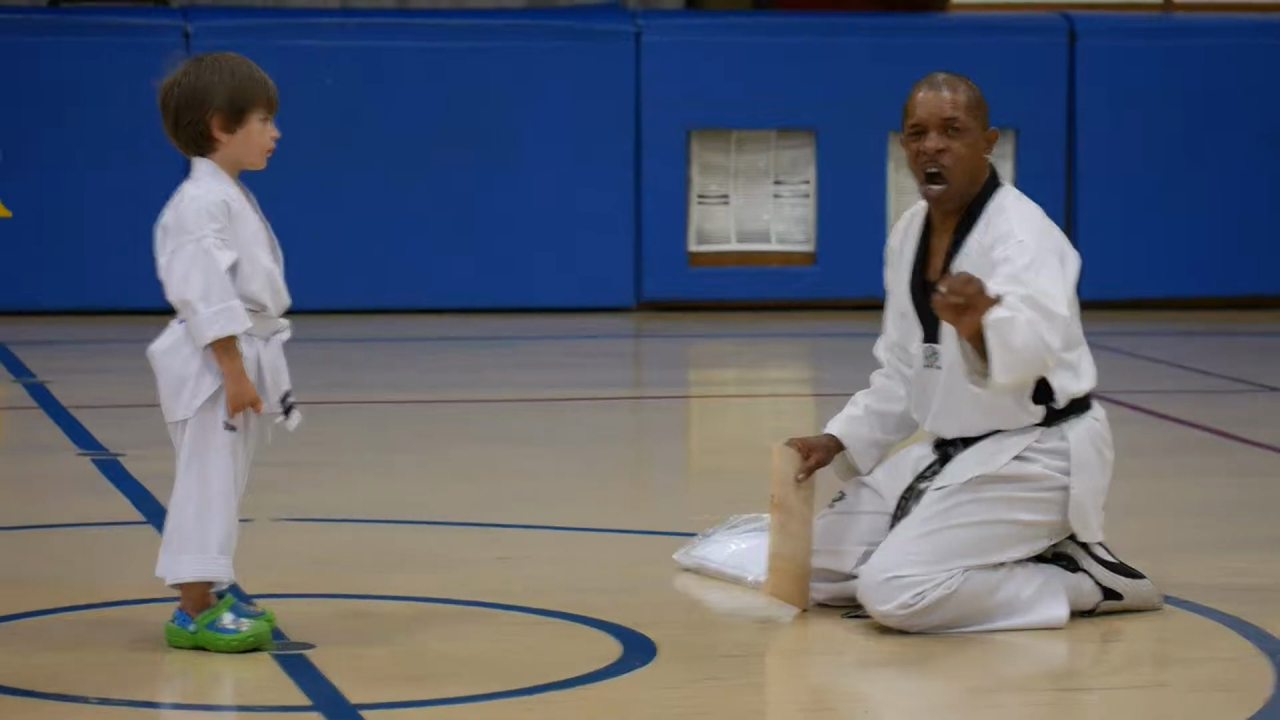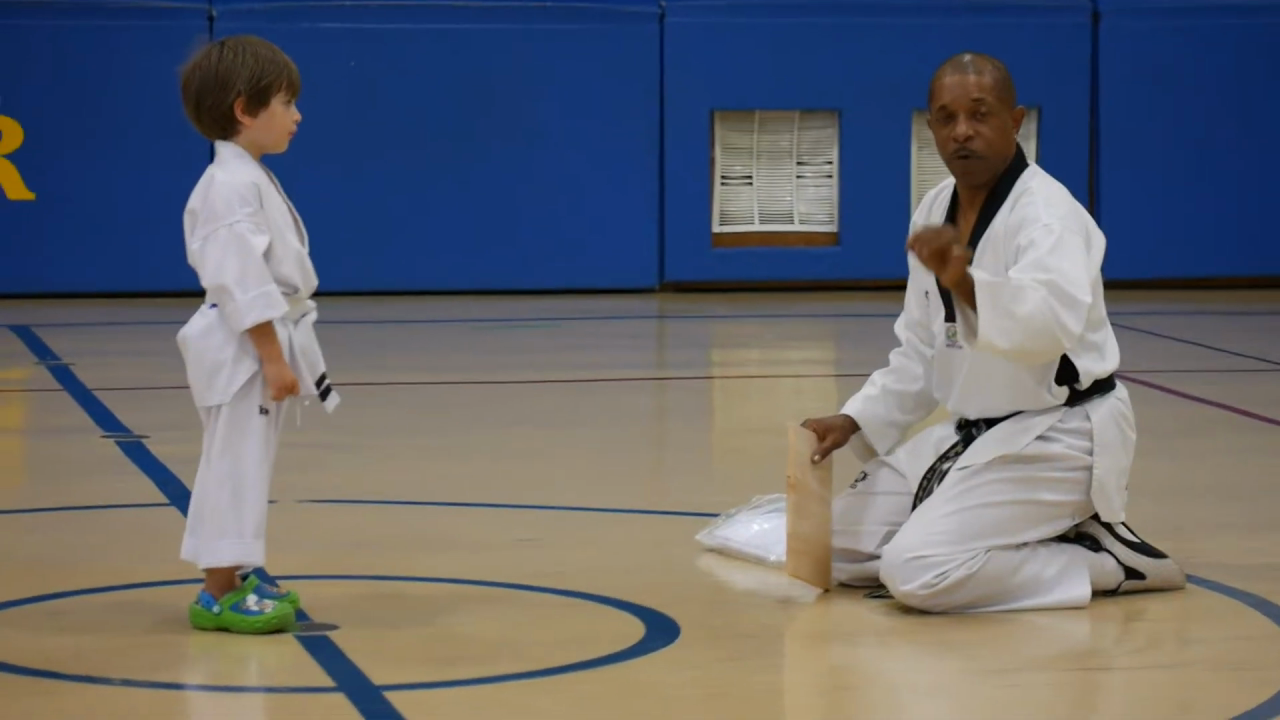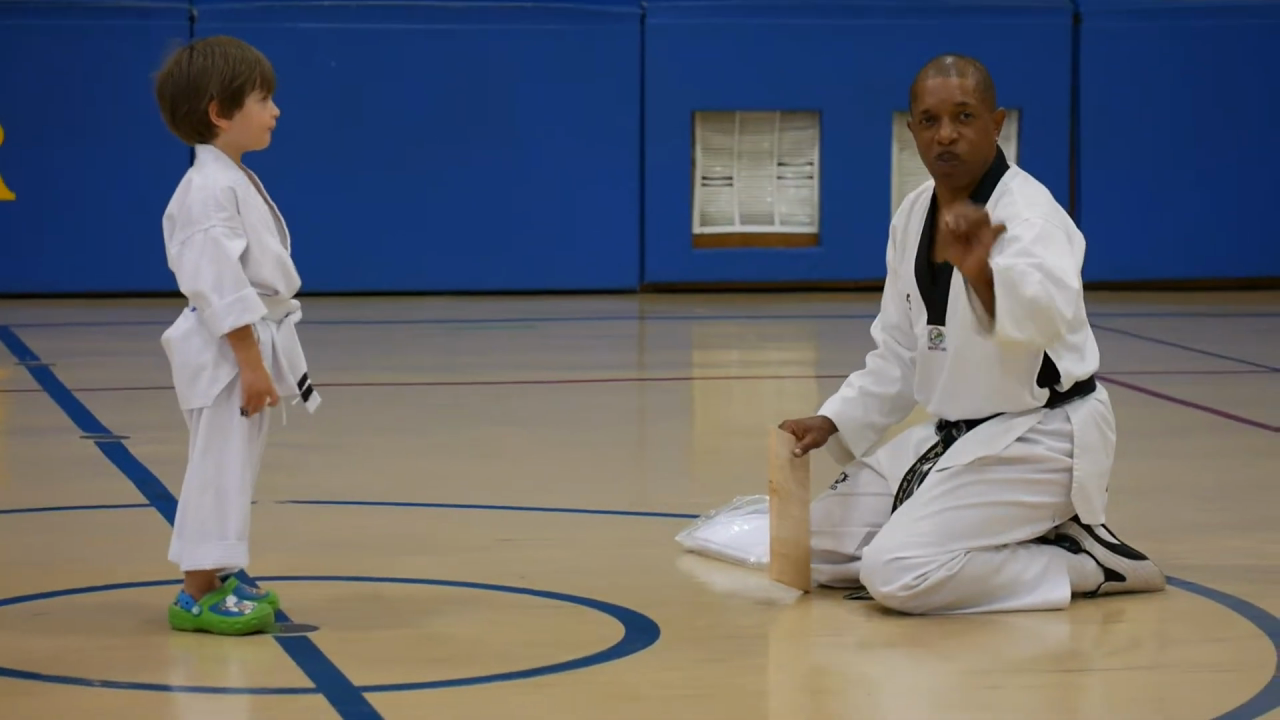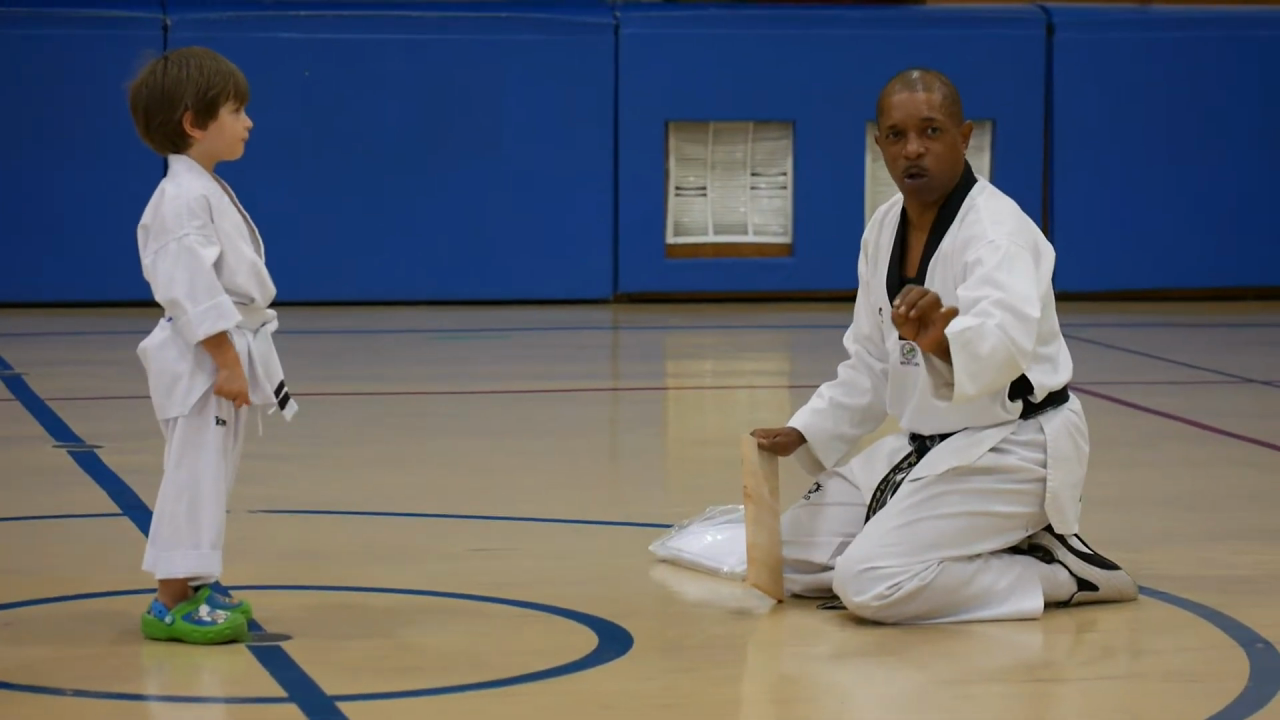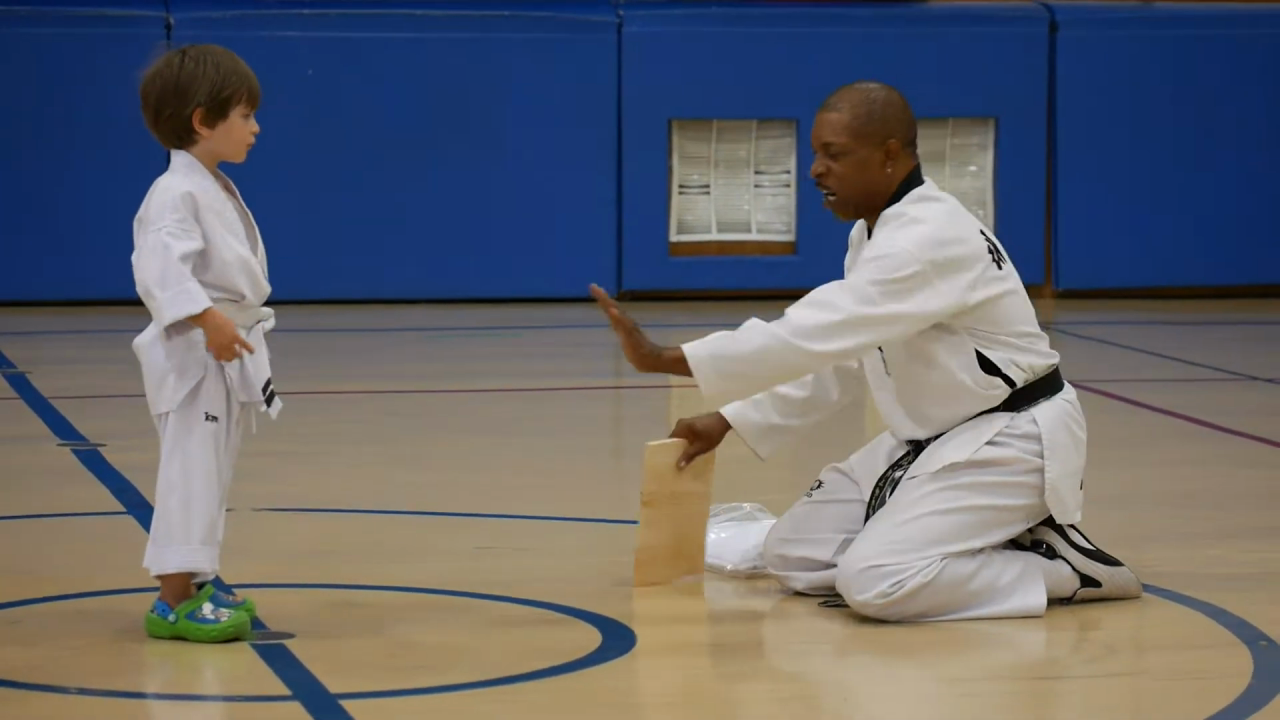
dt=1s
person 1, frame 1
left shoulder: (228, 197)
right shoulder: (204, 201)
right elbow: (206, 297)
right wrist: (235, 372)
left hip: (236, 362)
right hip: (214, 364)
left knee: (224, 481)
right knee: (207, 481)
left ankle: (211, 594)
right ankle: (195, 611)
person 1, frame 2
left shoulder: (250, 180)
right shoulder: (231, 185)
right elbow: (240, 282)
left wrist: (278, 355)
right wrist: (273, 357)
left hip: (262, 347)
right hip: (242, 349)
left knee: (247, 463)
right knee: (235, 464)
left ankle: (236, 577)
right ankle: (219, 593)
person 1, frame 3
left shoulder: (235, 181)
right shoulder: (209, 188)
right elbow: (219, 288)
right wrist: (251, 363)
left hip: (250, 346)
right hip: (227, 351)
left knee: (235, 465)
right knee: (219, 467)
left ankle: (219, 577)
right ankle: (198, 594)
person 1, frame 4
left shoulder: (208, 191)
right shoulder: (183, 198)
right elbow: (191, 291)
right wrist: (227, 361)
left hip: (225, 355)
right hip: (202, 359)
left knee: (211, 475)
right knee: (193, 475)
left ankle: (194, 586)
right ankle: (171, 602)
person 1, frame 5
left shoulder: (217, 188)
right shoulder: (176, 193)
right elbow: (159, 272)
left wrist: (232, 329)
right wrist: (211, 321)
left hip: (223, 354)
right hip: (194, 355)
left knee: (212, 472)
right knee: (191, 472)
left ankle: (196, 582)
right ankle: (174, 600)
person 2, frame 1
left shoulder: (1021, 232)
right shoulder: (909, 231)
left elbow: (1034, 343)
right elbow: (901, 370)
left wrist: (978, 325)
right wrist: (838, 440)
left hip: (1032, 455)
right hip: (949, 452)
left knee: (892, 593)
right knee: (819, 569)
left ankle: (1081, 579)
right ankle: (1017, 560)
person 2, frame 2
left shoulder: (1048, 213)
right shoulder: (934, 208)
left elbow: (1048, 321)
right elbow: (921, 349)
left wrist: (965, 284)
right wrist: (855, 420)
left hip: (1054, 436)
right hip: (970, 433)
left knee: (914, 573)
right knee: (842, 549)
left ankle: (1102, 559)
right ankle: (1034, 539)
person 2, frame 3
left shoulder: (1028, 212)
right shoulder: (913, 215)
left elbow: (1048, 313)
right elbow: (899, 351)
left wrist: (980, 271)
right wrist: (833, 421)
left hip: (1039, 438)
right hip: (953, 433)
left knee: (895, 575)
right knee: (823, 548)
left ankle: (1084, 561)
right ankle: (1026, 542)
person 2, frame 4
left shoulder: (998, 231)
right shoulder: (884, 227)
left elbow: (1004, 342)
right elbow: (871, 364)
left wrist: (940, 340)
right wrist: (802, 433)
left hip: (1011, 447)
right hip: (926, 443)
left knee: (869, 585)
right knee: (795, 558)
left ankle: (1057, 571)
right ankle: (999, 551)
person 2, frame 5
left shoulder: (926, 238)
right shoulder: (876, 228)
left elbow: (811, 337)
right elbow: (836, 354)
left wrist: (665, 360)
right wrist: (727, 421)
left hip: (1010, 441)
right hip: (931, 438)
left knee: (873, 583)
right knee: (793, 556)
left ankle: (1061, 563)
right ankle: (997, 542)
